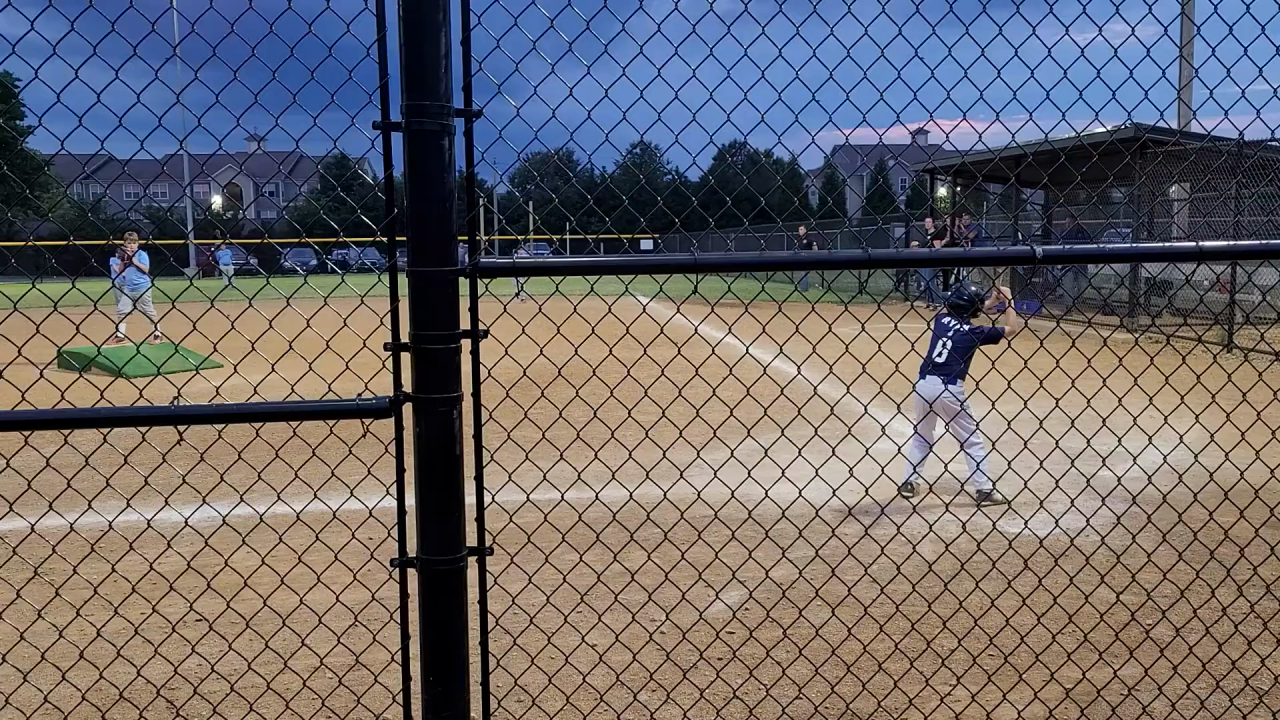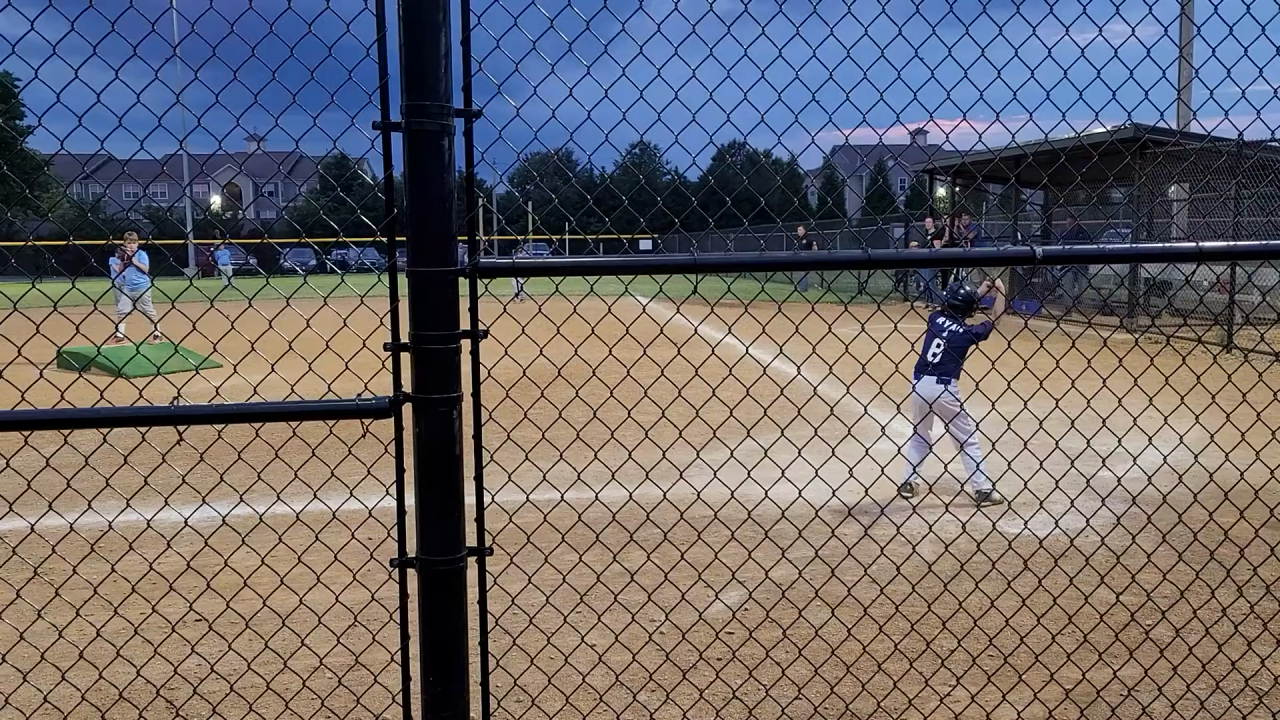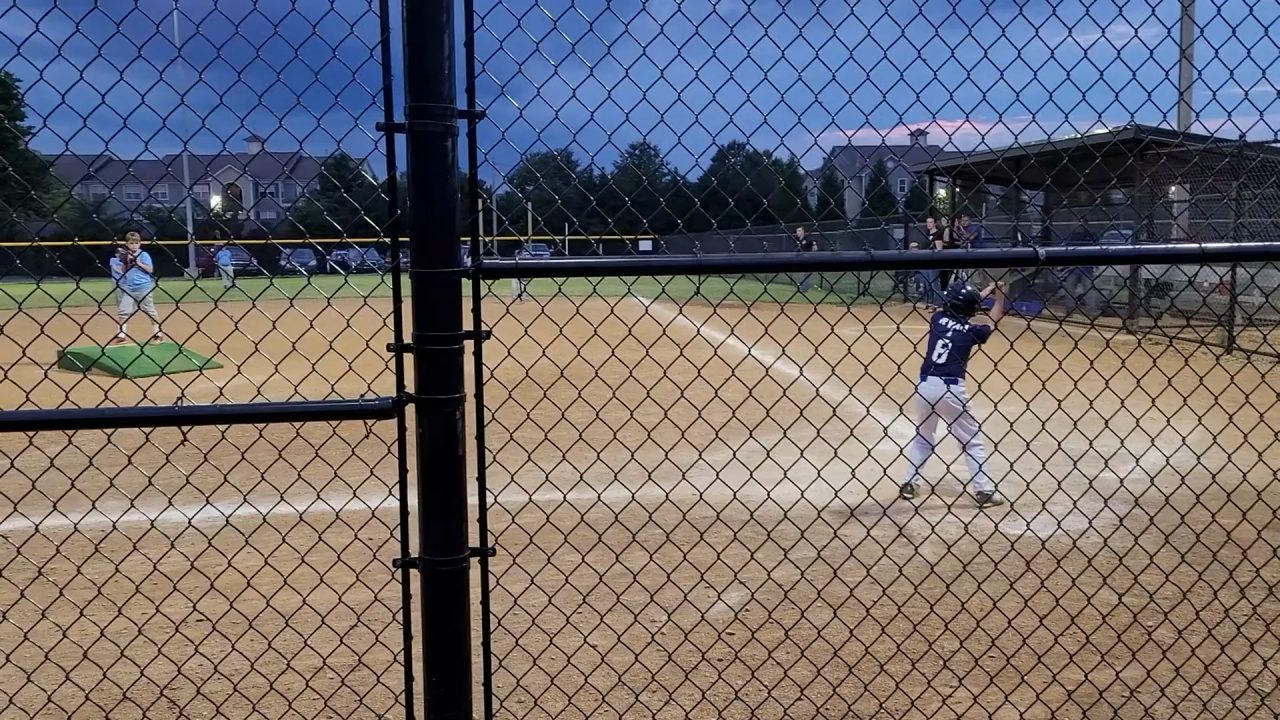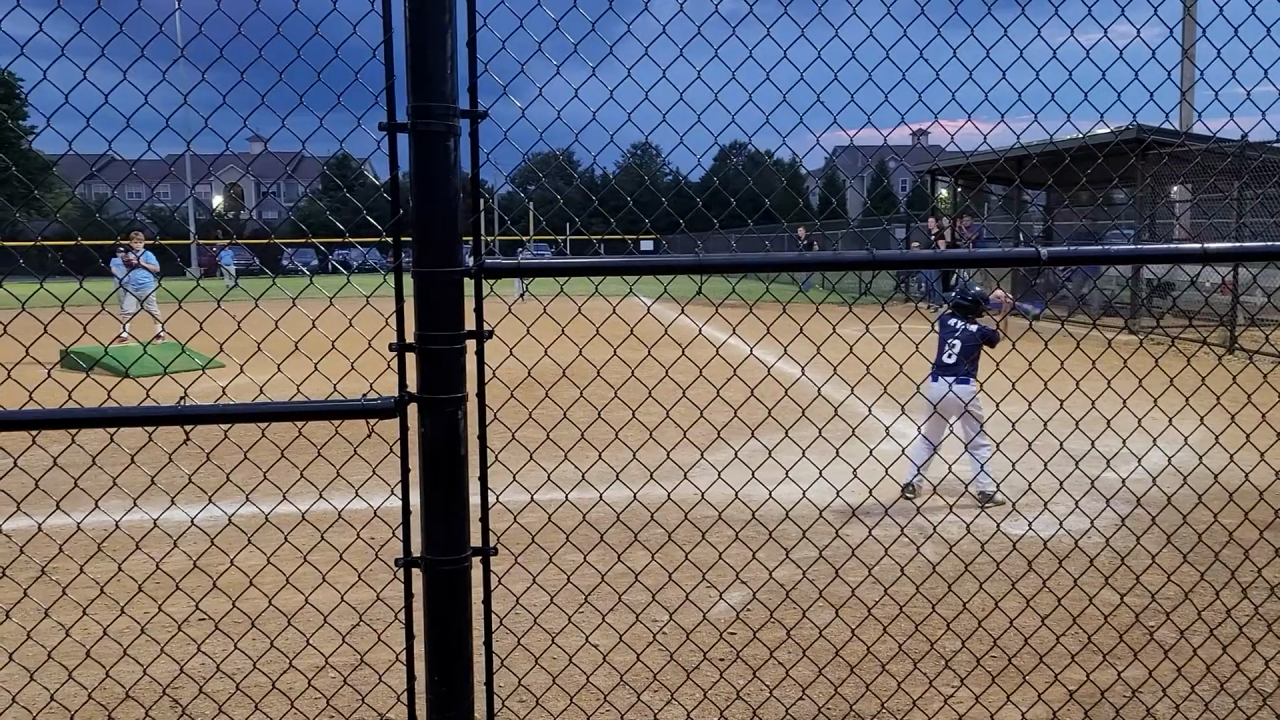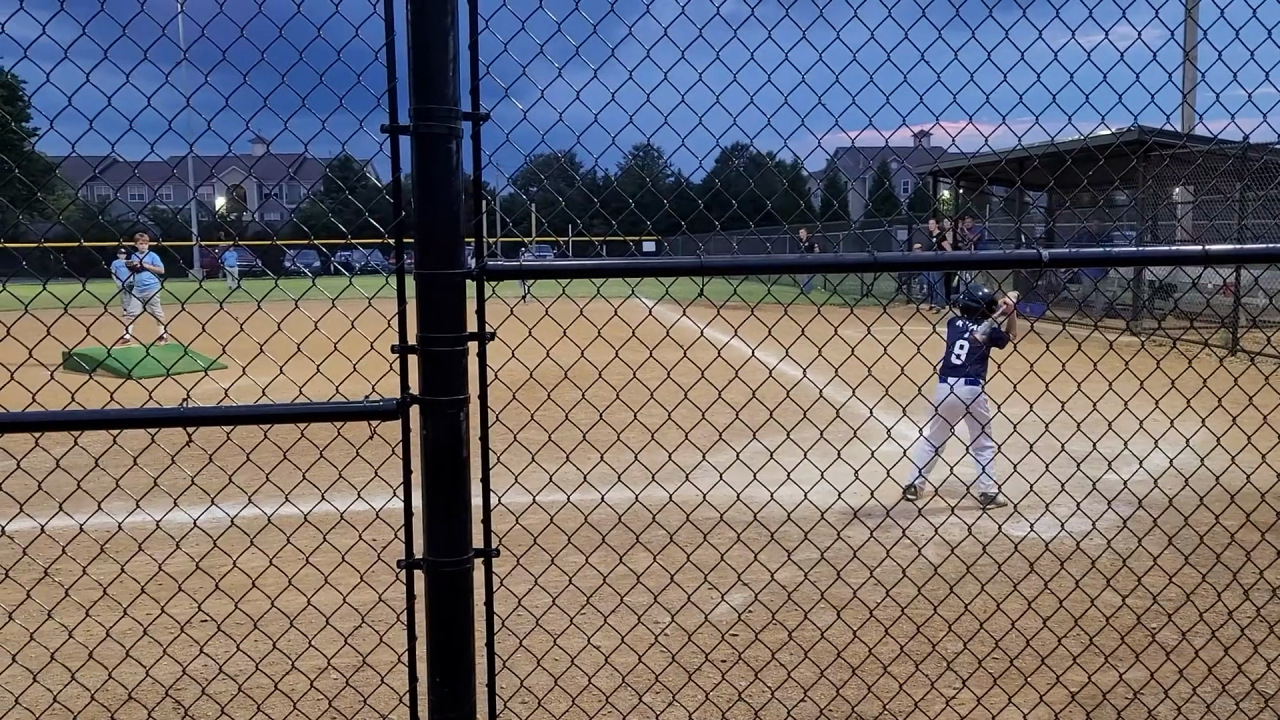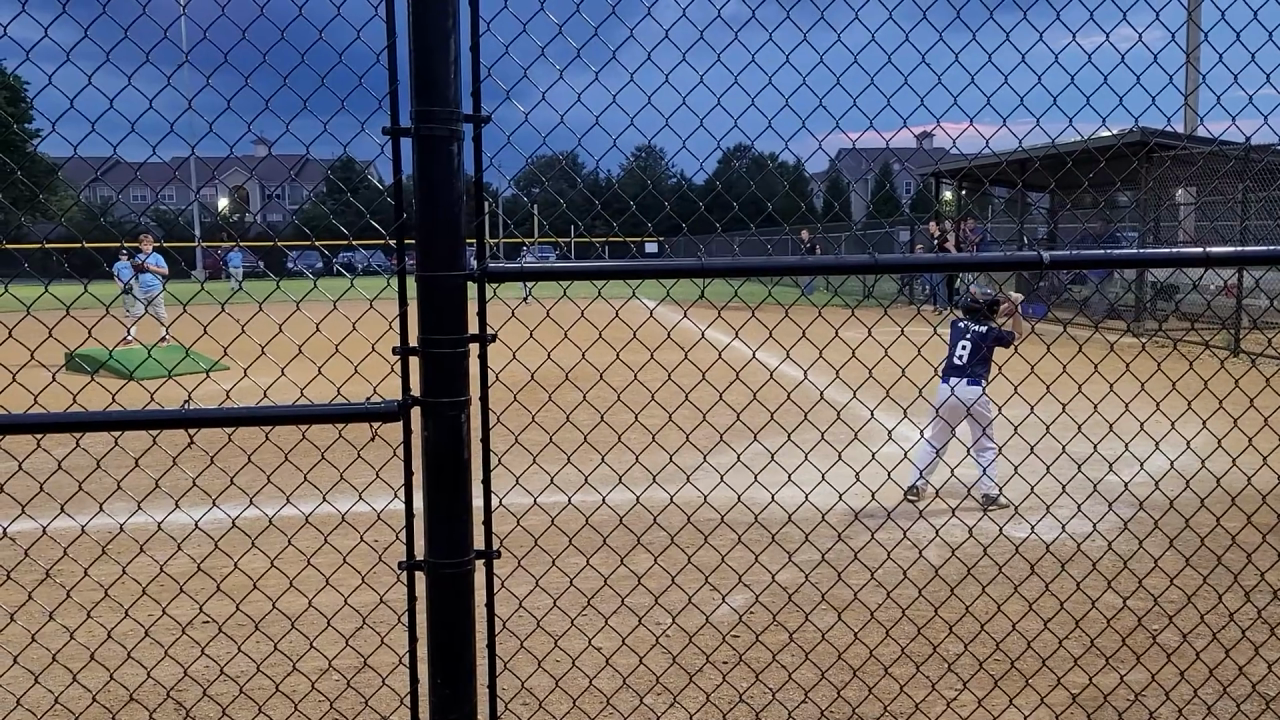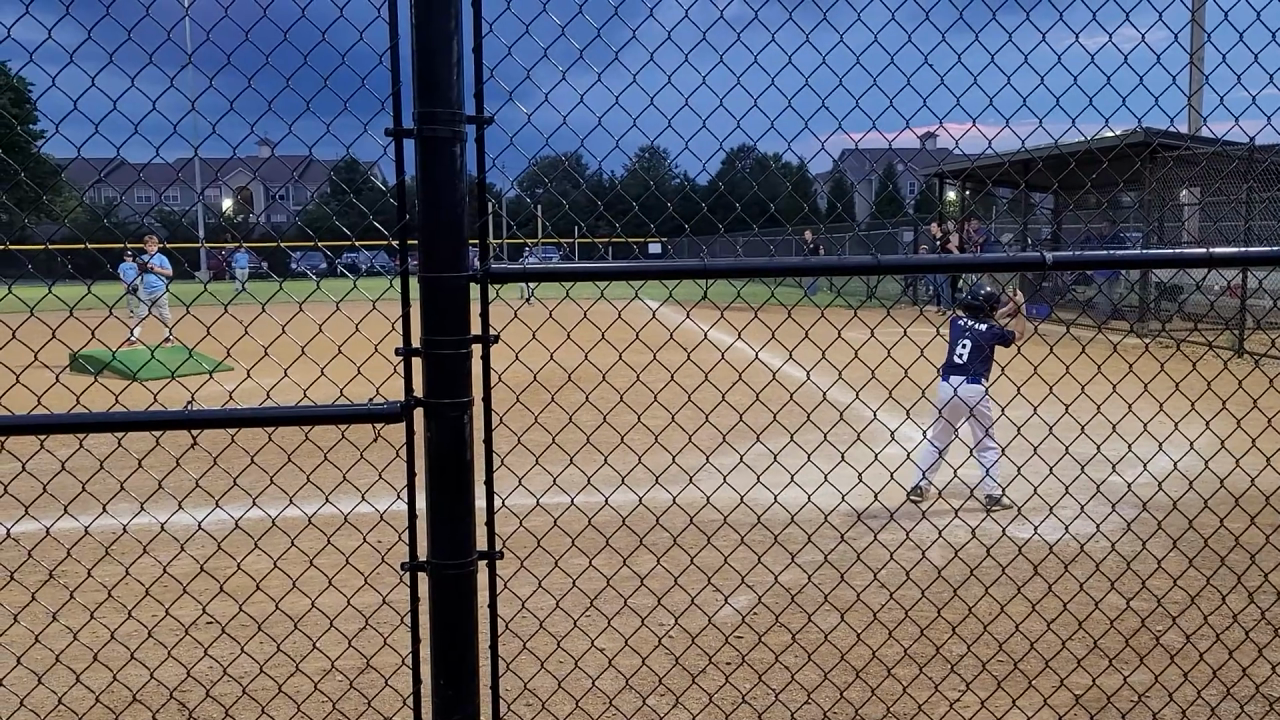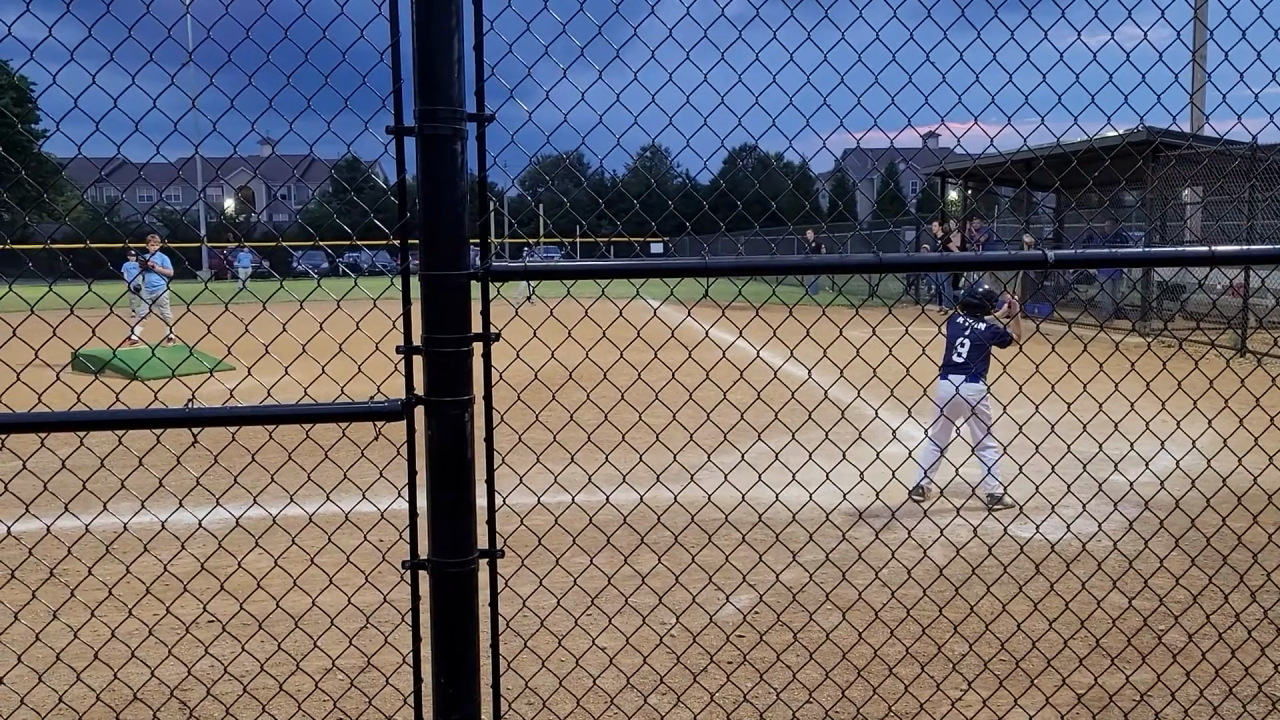
dt=0.2s
person 1, frame 1
left shoulder: (941, 319)
right shoulder: (975, 333)
left elbow: (959, 313)
right elbow: (1013, 328)
left wrist: (990, 300)
right wrist: (1008, 300)
left hip: (924, 384)
right hip: (950, 388)
left knee: (921, 436)
right knee: (972, 440)
left ankle: (908, 483)
right ankle: (984, 490)
person 1, frame 2
left shoulder: (935, 318)
right shoulder: (968, 332)
left elbow: (953, 308)
right elbow: (995, 320)
left wrist: (980, 291)
right wrist: (1000, 292)
left hip: (920, 384)
right hip: (944, 387)
left knee: (919, 436)
right knee: (968, 440)
left ankle: (908, 483)
right ankle: (983, 490)
person 1, frame 3
left shoulder: (937, 319)
right shoulder: (971, 331)
left elbow: (955, 310)
right elbow: (992, 324)
left wrist: (983, 293)
right wrist: (1000, 298)
left hip: (926, 384)
right hip: (952, 388)
left knee: (922, 437)
right knee: (972, 441)
left ankle: (909, 484)
right ankle: (984, 491)
person 1, frame 4
left shoulder: (945, 320)
right shoulder: (980, 331)
left elbow: (960, 313)
right elbow: (999, 333)
left wrist: (990, 298)
right wrist: (1005, 309)
left hip: (936, 385)
right hip: (963, 387)
left knee: (927, 437)
right knee: (979, 442)
left ankle: (911, 483)
right ankle: (986, 491)
person 1, frame 5
left shoulder: (953, 323)
right shoulder: (988, 332)
right elbow: (1011, 336)
left wrist: (1000, 304)
right wrist: (1011, 310)
left hip: (945, 386)
right hip: (972, 389)
left knee: (932, 438)
right knee: (984, 444)
left ankle: (913, 485)
right ankle: (988, 493)
person 1, frame 6
left shoulder: (956, 324)
right shoulder: (991, 332)
right elbow: (1017, 334)
left wrist: (1006, 306)
right wrist: (1015, 306)
left hip: (947, 387)
right hip: (974, 389)
left knee: (934, 439)
right knee: (985, 445)
left ankle: (916, 487)
right ankle: (990, 494)
person 1, frame 7
left shoulder: (956, 322)
right shoulder: (992, 330)
right elbow: (1019, 335)
left wrist: (1008, 309)
right wrist: (1019, 308)
left hip: (947, 385)
right hip: (974, 389)
left knee: (936, 440)
right knee: (987, 445)
left ankle: (920, 488)
right ankle: (993, 495)
person 1, frame 8
left shoulder: (954, 320)
right shoulder: (990, 329)
right elbow: (1016, 338)
left wrist: (1003, 312)
right wrist: (1015, 311)
left hip: (946, 384)
right hip: (973, 387)
left knee: (936, 439)
right knee: (986, 443)
left ankle: (921, 486)
right ankle: (994, 494)
